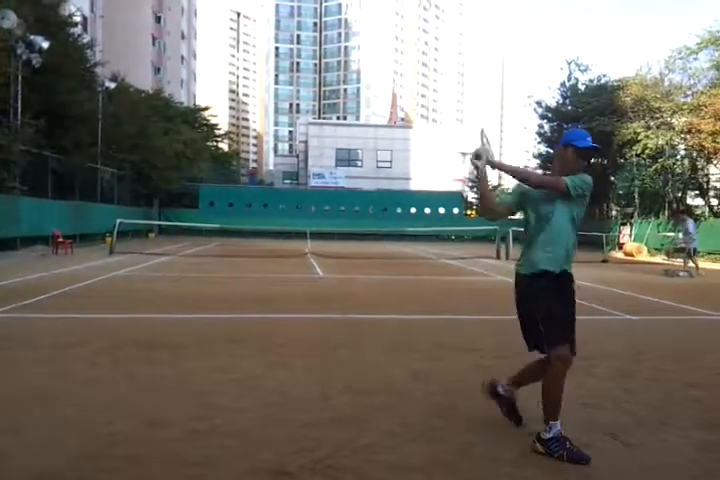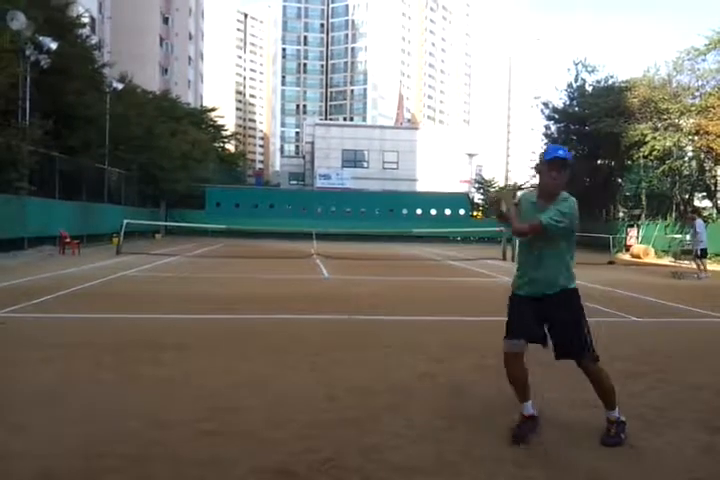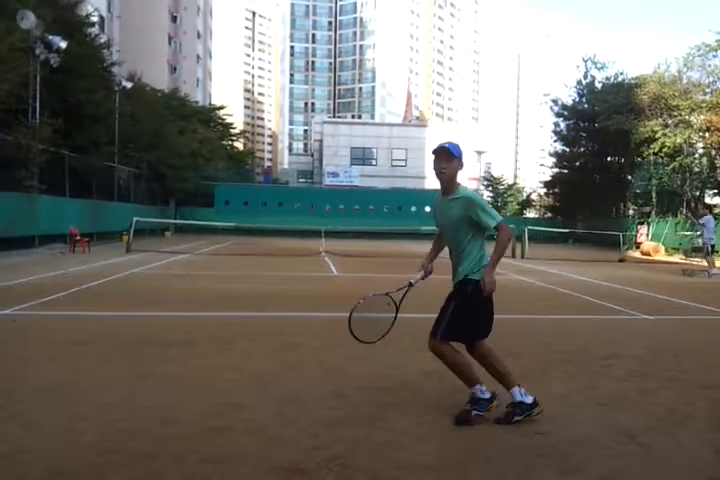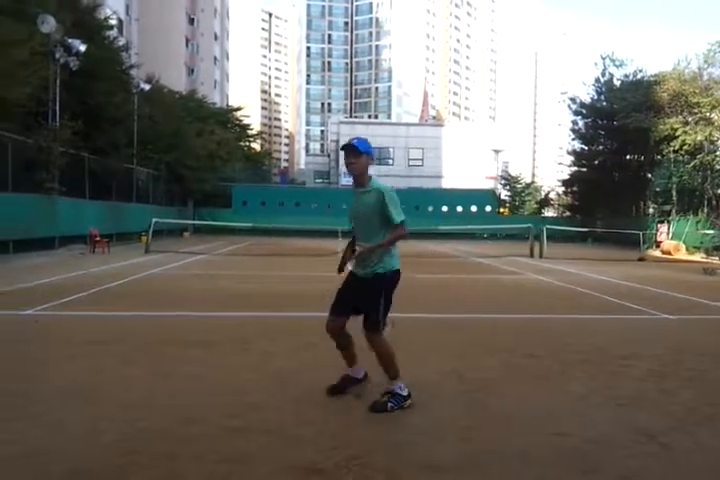
dt=0.4s
person 1, frame 1
left shoulder: (583, 183)
right shoulder: (527, 189)
left elbow: (541, 182)
right elbow: (492, 212)
left wrist: (499, 164)
right wrist: (481, 171)
left hip: (561, 277)
right hip: (533, 279)
left knee: (557, 357)
right knee: (560, 355)
left ankle: (505, 388)
right ankle: (550, 435)
person 1, frame 2
left shoulder: (567, 206)
right shoulder: (526, 200)
left elbow: (522, 230)
left wrist: (508, 210)
right wrist: (509, 208)
left hip: (560, 292)
right hip: (525, 292)
left knee: (588, 363)
right knee: (512, 353)
left ankle: (615, 418)
right ankle: (528, 414)
person 1, frame 3
left shoulder: (470, 199)
right shoulder: (440, 202)
left elbow: (505, 232)
left wrist: (490, 270)
right wrist: (429, 259)
left hip: (474, 281)
right hip: (462, 280)
left knee: (438, 343)
right knee: (476, 345)
left ankle: (481, 394)
right ankle: (522, 399)
person 1, frame 4
left shoulder: (383, 191)
right shoulder: (353, 193)
left elbow: (401, 231)
left wrist: (370, 249)
right wrist: (353, 245)
left hip: (382, 272)
right hip: (360, 271)
left knee: (373, 333)
right knee: (333, 325)
left ankle: (399, 391)
right ankle: (355, 372)
